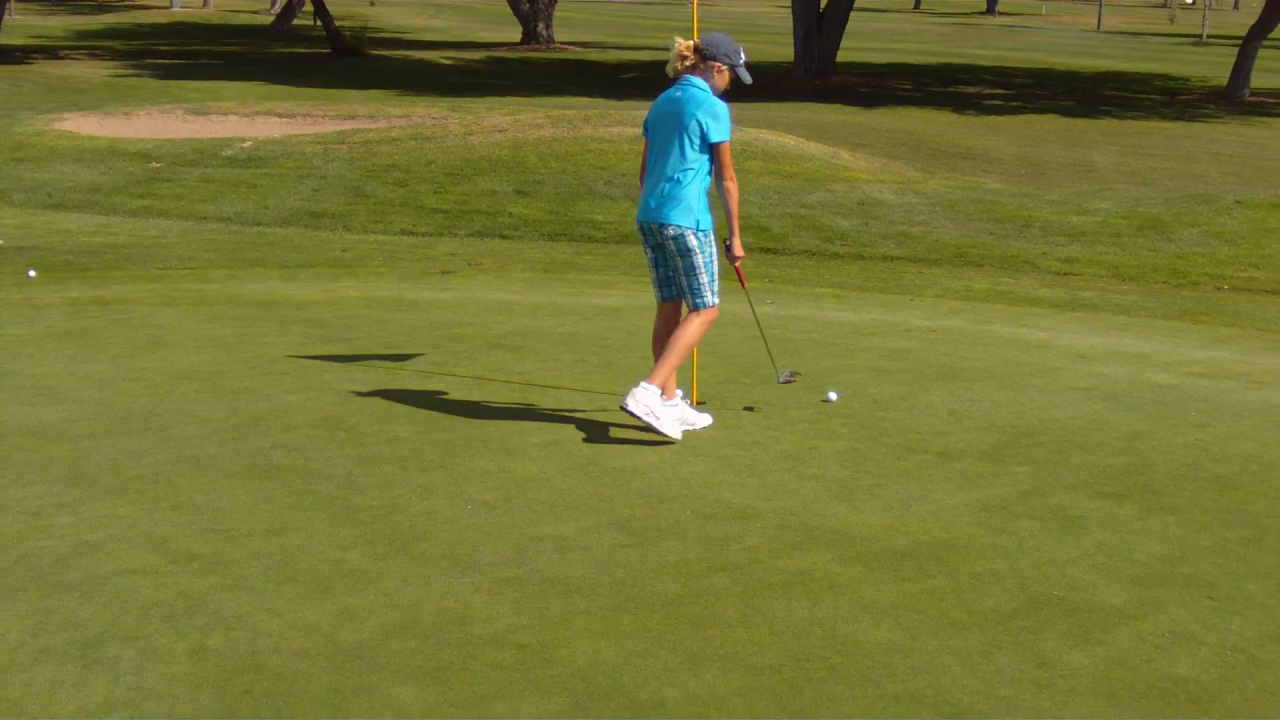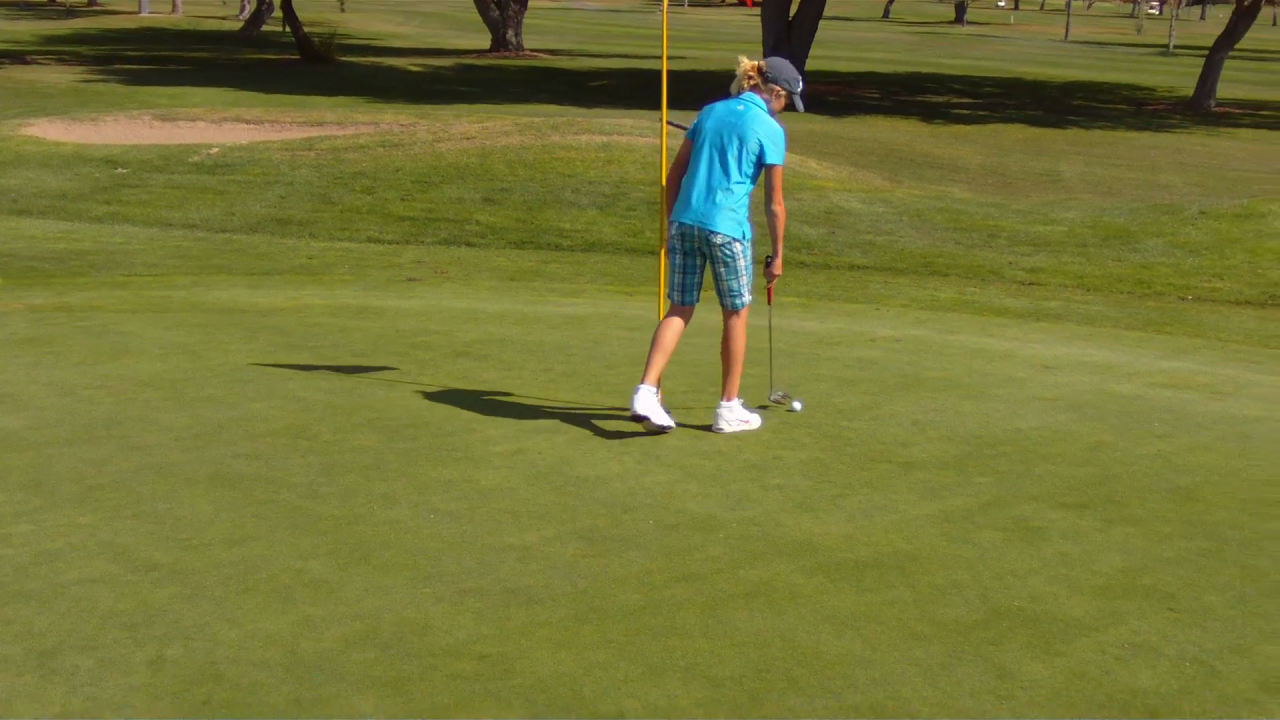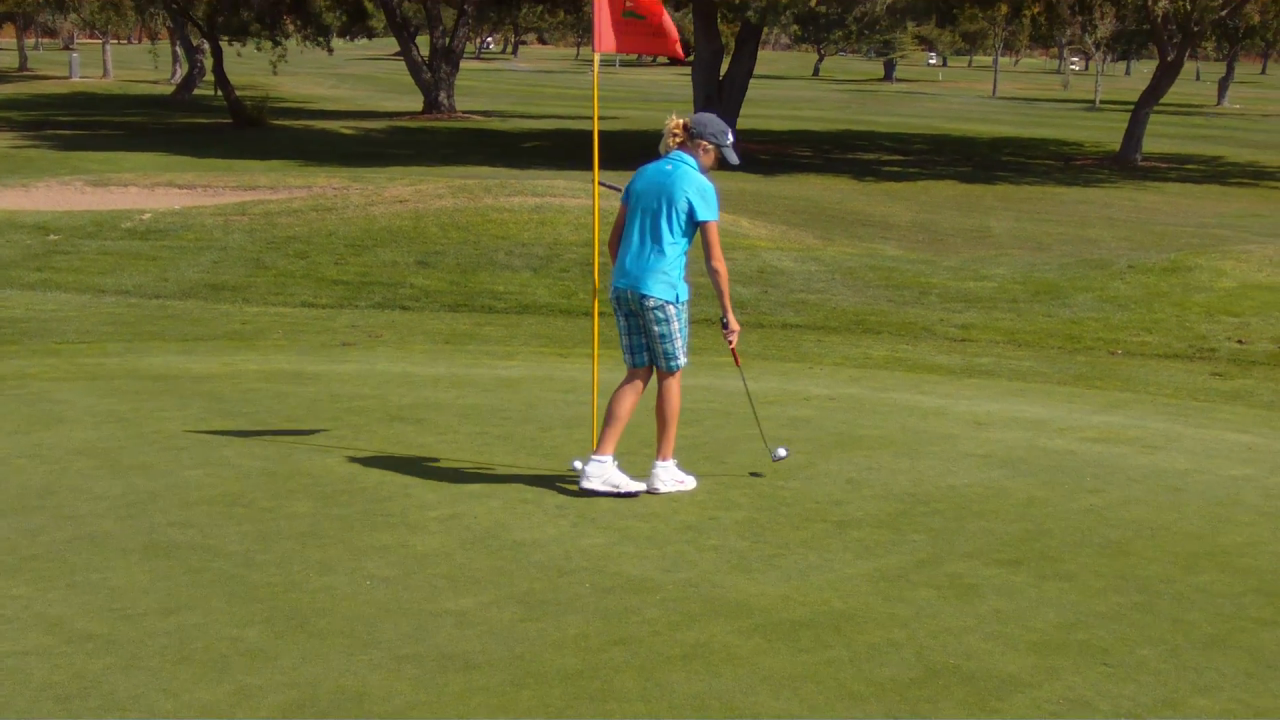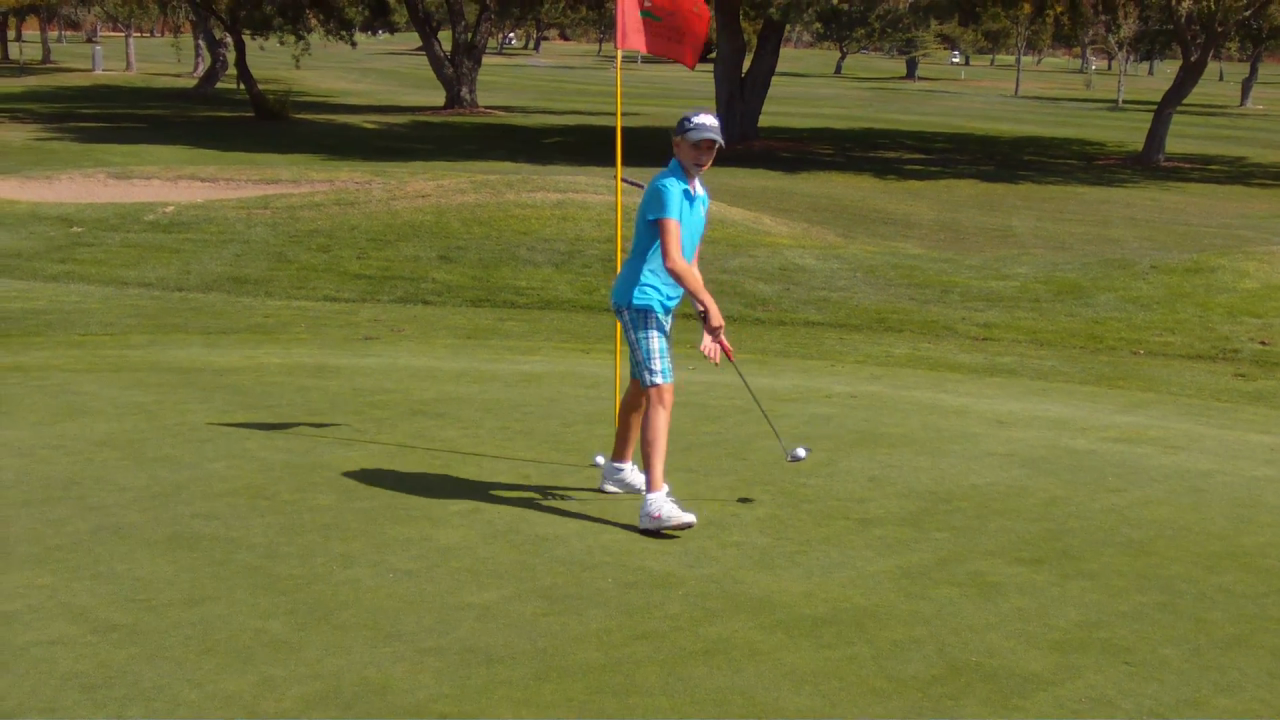
dt=0.7s
person 1, frame 1
left shoulder: (663, 103)
right shoulder: (712, 107)
right elbow: (726, 178)
right wrist: (735, 236)
left hip: (649, 216)
right hip: (686, 220)
left knee: (670, 308)
right knee: (704, 311)
left ankle: (673, 404)
right ankle: (648, 392)
person 1, frame 2
left shoulder: (710, 112)
right shoulder: (770, 129)
left elbow: (674, 175)
right elbow: (774, 202)
left wrist: (674, 223)
right wrist: (777, 254)
left hip: (685, 222)
right hip: (727, 228)
left knee: (678, 311)
right knee: (735, 315)
left ankle: (646, 393)
right ankle: (729, 408)
person 1, frame 3
left shoulder: (643, 175)
right shoulder: (700, 186)
left elbow: (615, 239)
right elbow: (714, 259)
right wrist: (728, 313)
left hip: (624, 287)
right hip: (663, 291)
left knee: (638, 375)
right knee: (671, 375)
left ankle: (599, 465)
right ankle: (664, 469)
person 1, frame 4
left shoulder: (700, 195)
right shoulder: (667, 188)
left elbow: (690, 264)
right elbow: (673, 261)
left wrist: (705, 324)
right wrist: (711, 306)
left hip: (658, 301)
right hip: (641, 300)
left knee: (643, 386)
right knee: (660, 393)
left ankle: (619, 469)
right ankle: (656, 502)
